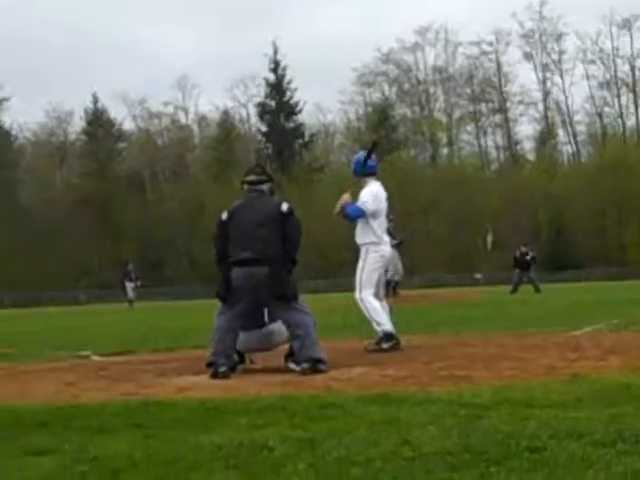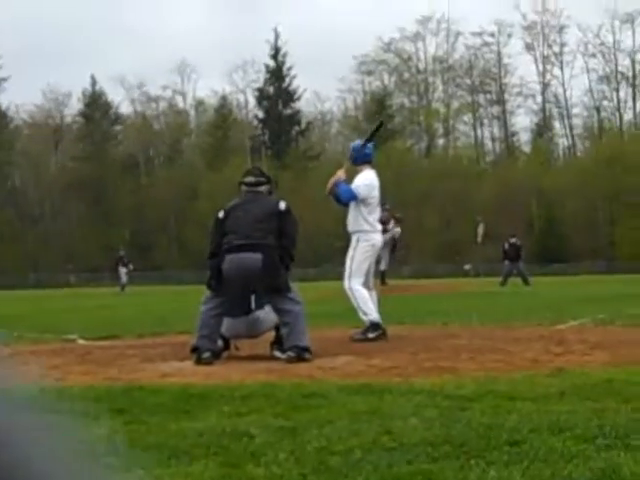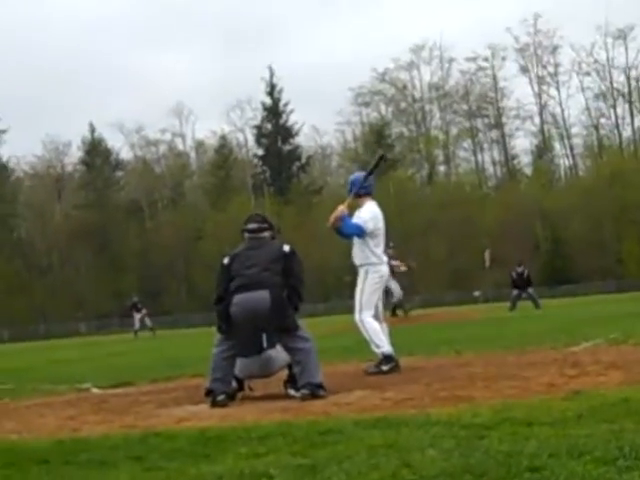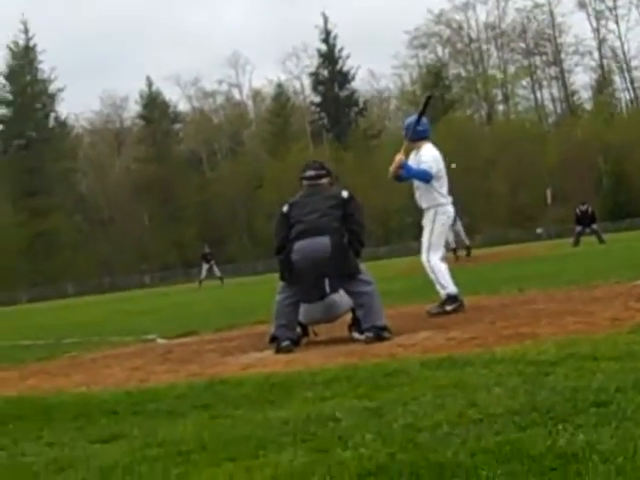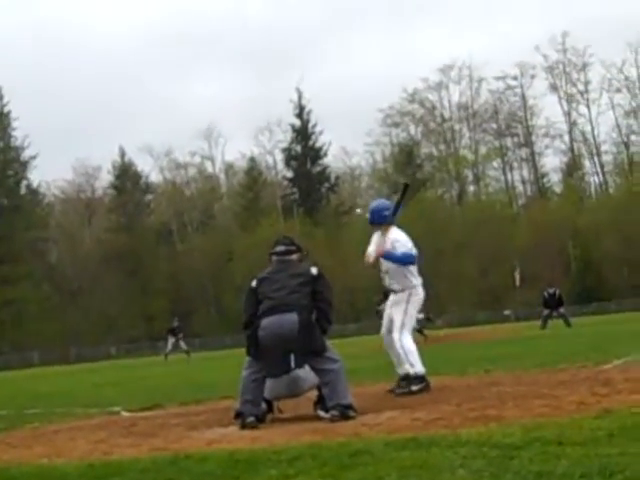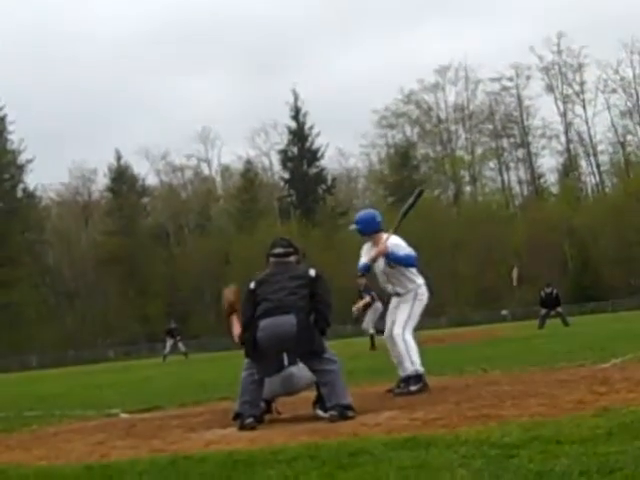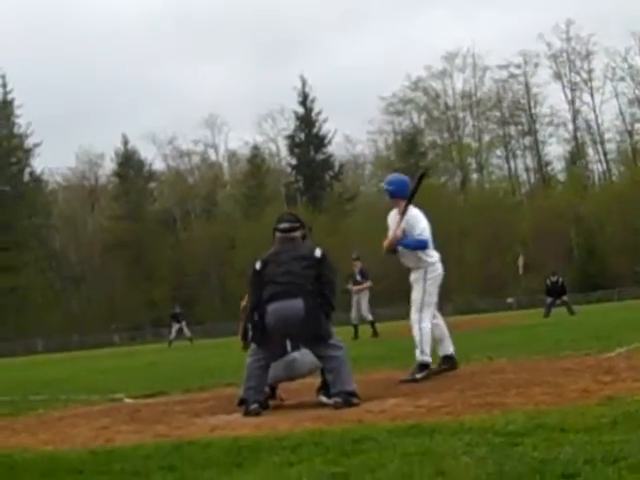
dt=0.4s
person 1, frame 1
left shoulder: (371, 190)
right shoulder: (375, 190)
left elbow: (357, 213)
right elbow: (360, 218)
left wrist: (346, 203)
right wrist: (345, 211)
left hip: (373, 249)
right hip: (379, 248)
left knee: (364, 294)
right knee: (376, 294)
left ankle: (388, 336)
right ankle: (387, 336)
person 1, frame 2
left shoulder: (366, 178)
right shoulder: (366, 178)
left elbow: (348, 196)
right elbow: (347, 202)
left wrist: (340, 181)
right wrist: (334, 192)
left hip: (364, 237)
right hip: (370, 237)
left knee: (352, 283)
right knee: (365, 283)
left ankle: (375, 325)
right ankle: (374, 325)
person 1, frame 3
left shoulder: (370, 210)
right shoulder: (362, 211)
left elbow: (356, 231)
right elbow: (348, 233)
left wrist: (343, 217)
right wrist: (337, 224)
left hip: (372, 269)
right hip: (373, 269)
left knee: (363, 315)
right knee: (375, 315)
left ankle: (388, 358)
right ankle: (387, 358)
person 1, frame 4
left shoulder: (429, 153)
right shoulder: (415, 154)
left elbow: (426, 176)
right elbow: (405, 176)
left wrist: (403, 165)
right wrist: (396, 172)
left hip: (439, 210)
right hip: (432, 211)
left knee: (430, 257)
right knee: (435, 256)
left ankle: (453, 299)
right ankle: (448, 297)
person 1, frame 5
left shoulder: (398, 237)
right shoulder: (377, 236)
left elbow: (411, 258)
right elbow: (369, 257)
left wrist: (386, 254)
right wrist: (373, 257)
left hip: (410, 293)
right hip: (395, 294)
left knee: (401, 335)
right knee: (388, 334)
left ankle: (420, 379)
right ankle: (406, 375)
person 1, frame 6
left shoulder: (393, 242)
right shoulder: (367, 248)
left elbow: (412, 260)
right elbow: (361, 270)
left wrist: (387, 254)
right wrist: (371, 260)
left hip: (414, 293)
right hip: (398, 296)
left knee: (401, 333)
right knee: (391, 336)
left ankle: (418, 379)
right ankle: (406, 376)
person 1, frame 7
left shoulder: (413, 216)
right shoulder: (392, 215)
left elbow: (422, 243)
right elbow: (395, 244)
left wrist: (397, 241)
right wrist: (388, 244)
left hip: (427, 269)
right hip: (421, 269)
left knee: (419, 316)
right knee: (431, 313)
left ankle: (423, 365)
right ankle: (447, 357)
person 2, frame 1
left shoulder: (230, 212)
right shoulder: (282, 208)
left elbow: (220, 248)
right elbow: (292, 244)
left wrist: (226, 274)
right wrist: (285, 271)
left hip: (238, 272)
right hip: (271, 270)
left knee: (227, 317)
right knee: (297, 314)
left ankle: (220, 363)
right ankle: (310, 359)
person 2, frame 2
left shoulder: (228, 209)
right shoulder: (279, 206)
left elbow: (215, 246)
right elbow: (288, 241)
left wrist: (215, 272)
right wrist: (282, 268)
left hip: (230, 261)
right hip: (264, 260)
left knee: (212, 304)
right knee: (289, 303)
left ankle: (204, 349)
right ankle: (296, 348)
person 2, frame 3
left shoulder: (232, 256)
right shoulder: (283, 249)
left elbow: (221, 292)
right elbow: (295, 282)
left wrist: (223, 322)
right wrist: (291, 309)
left hip: (238, 303)
right hip: (271, 300)
left knee: (224, 347)
right knee: (299, 341)
left ankle: (219, 392)
right ankle: (311, 386)
person 2, frame 4
left shoulder: (291, 204)
right shoulder: (342, 195)
left elbow: (281, 240)
right elbow: (355, 227)
left wrist: (286, 269)
right wrist: (353, 253)
left hip: (298, 250)
right hip: (331, 245)
left knee: (287, 294)
right knee: (362, 285)
left ankle: (283, 338)
right ankle: (374, 329)
person 2, frame 5
left shoulder: (260, 279)
right shoulder: (311, 272)
left elbow: (249, 315)
right elbow: (324, 303)
left wrist: (252, 343)
right wrist: (320, 331)
left hip: (266, 326)
right hip: (298, 322)
left knee: (254, 369)
right knee: (328, 362)
left ankle: (248, 414)
right ankle: (340, 407)
person 2, frame 6
left shoulder: (258, 281)
right shoulder: (309, 273)
left elbow: (246, 317)
right elbow: (322, 305)
left wrist: (248, 343)
right wrist: (319, 332)
left hip: (263, 328)
right hip: (296, 324)
left knee: (253, 370)
right knee: (326, 363)
left ankle: (247, 415)
right ankle: (338, 407)
person 2, frame 7
left shoulder: (264, 259)
right shoulder: (314, 252)
left elbow: (254, 296)
right elbow: (327, 286)
left wrist: (255, 322)
right wrist: (324, 315)
left hip: (271, 311)
right hip: (303, 307)
left knee: (258, 356)
right knee: (332, 350)
left ankle: (252, 401)
right ankle: (343, 394)
